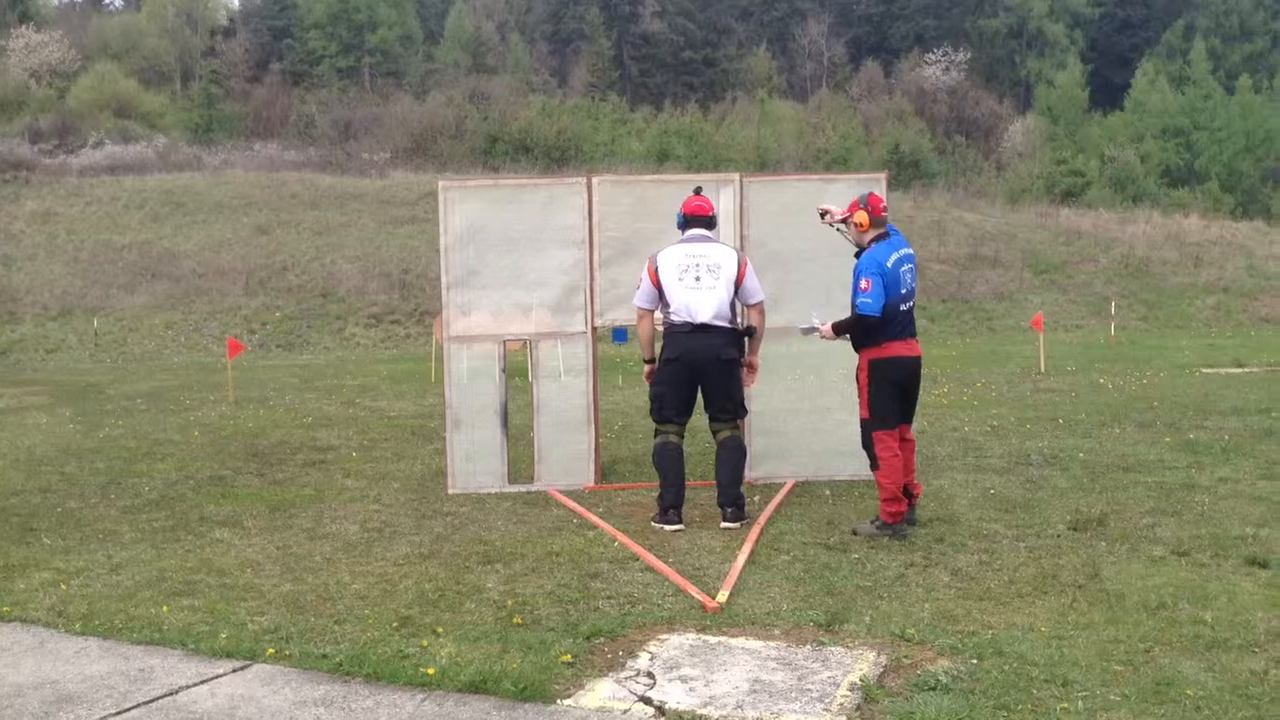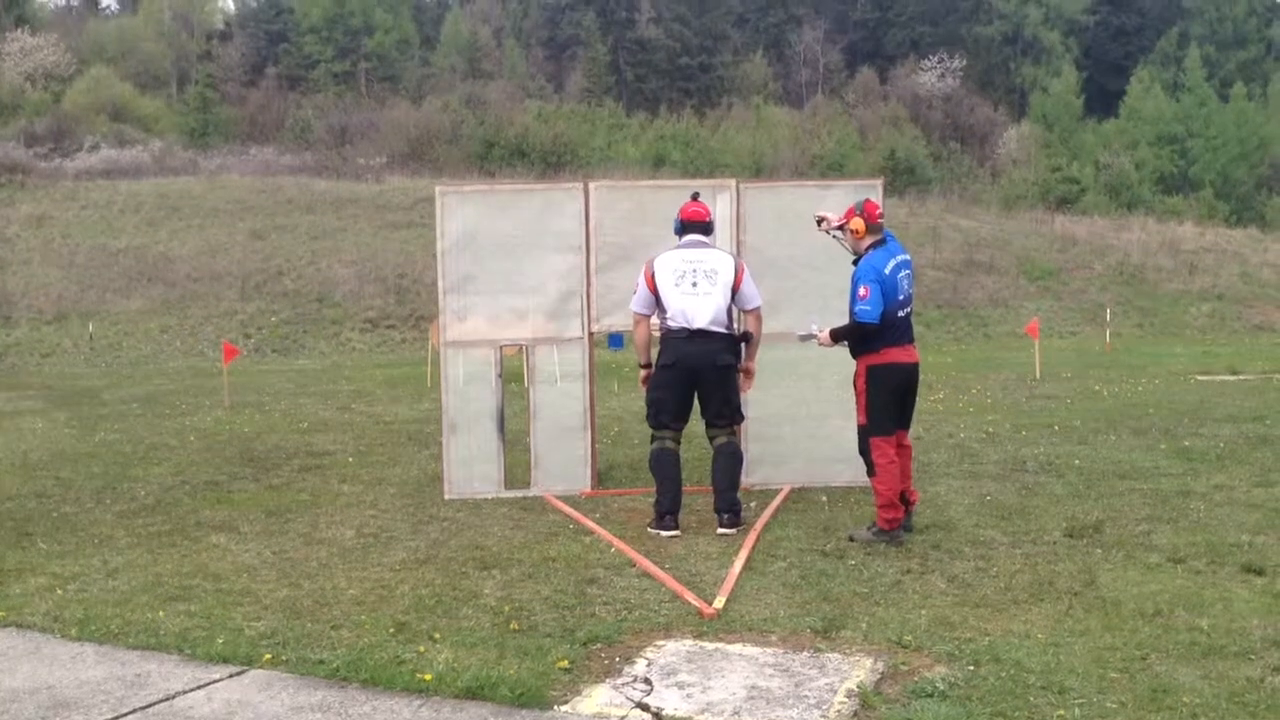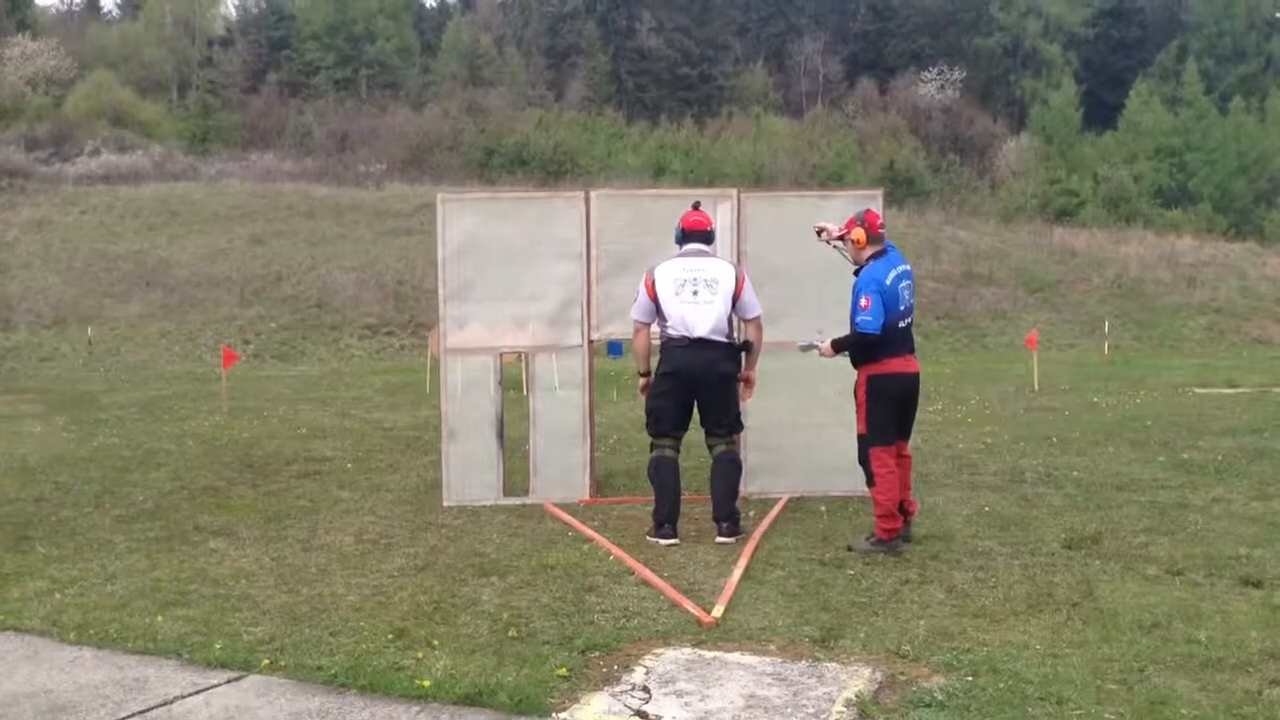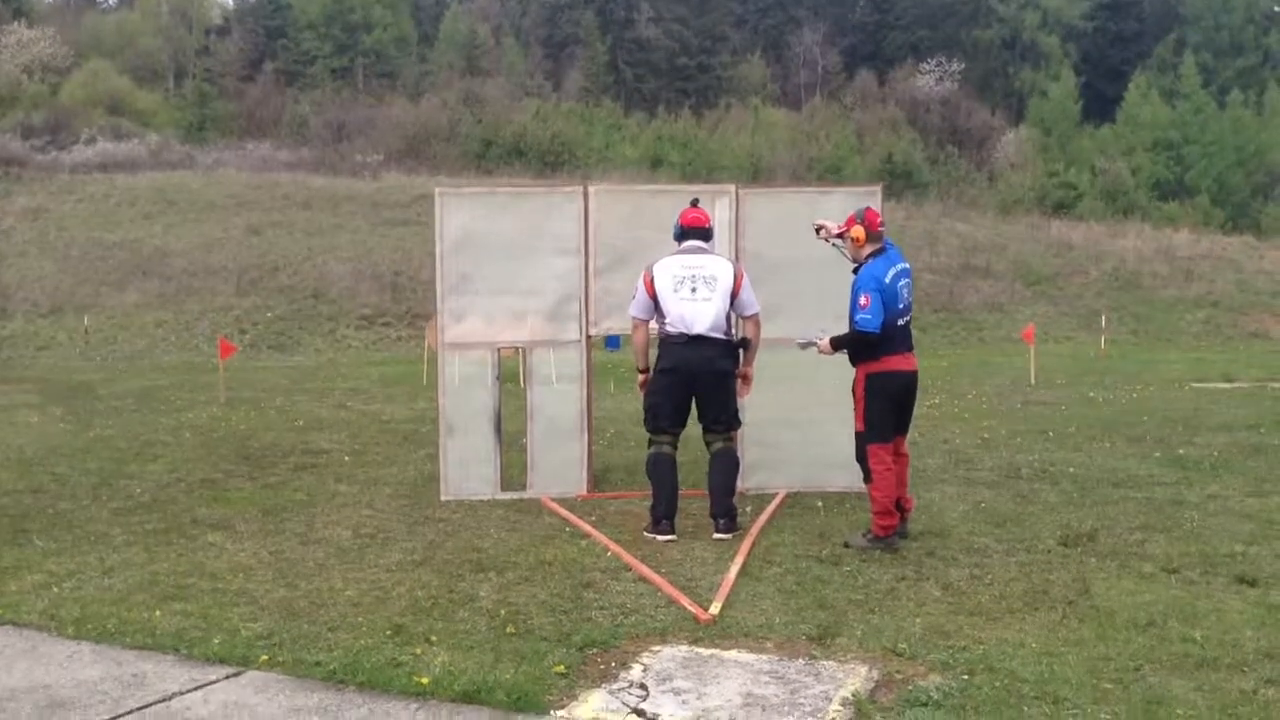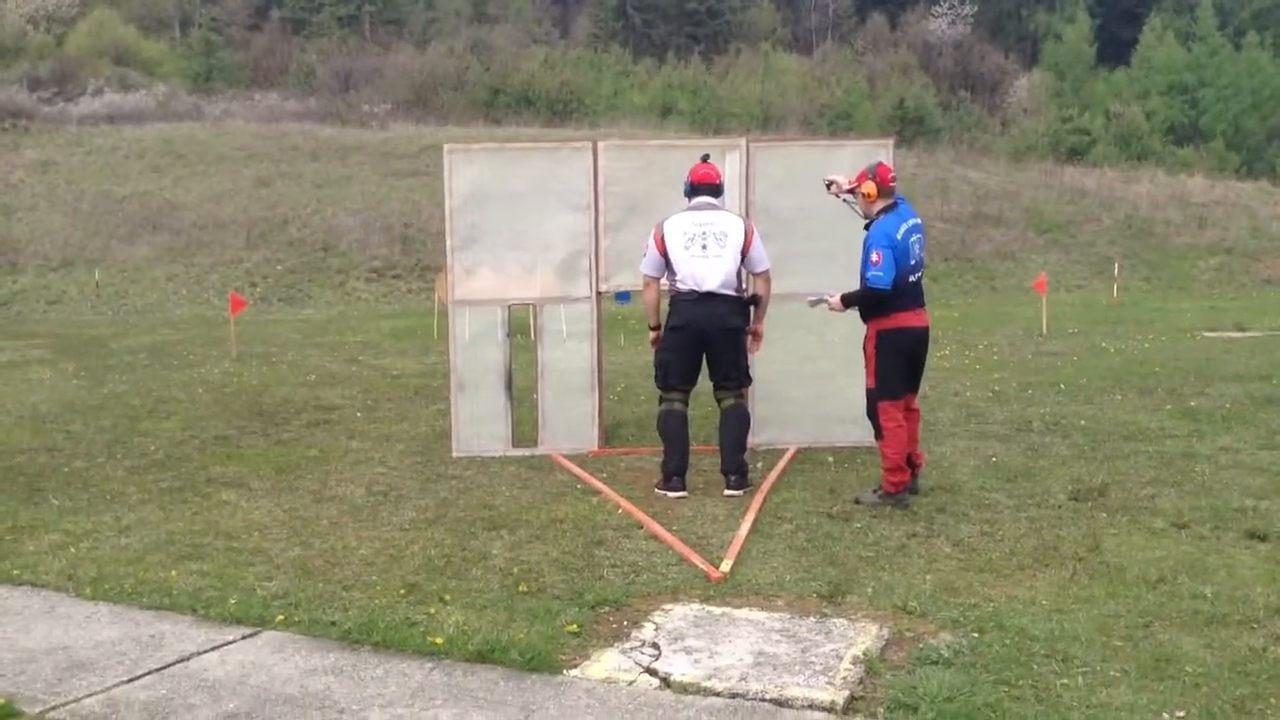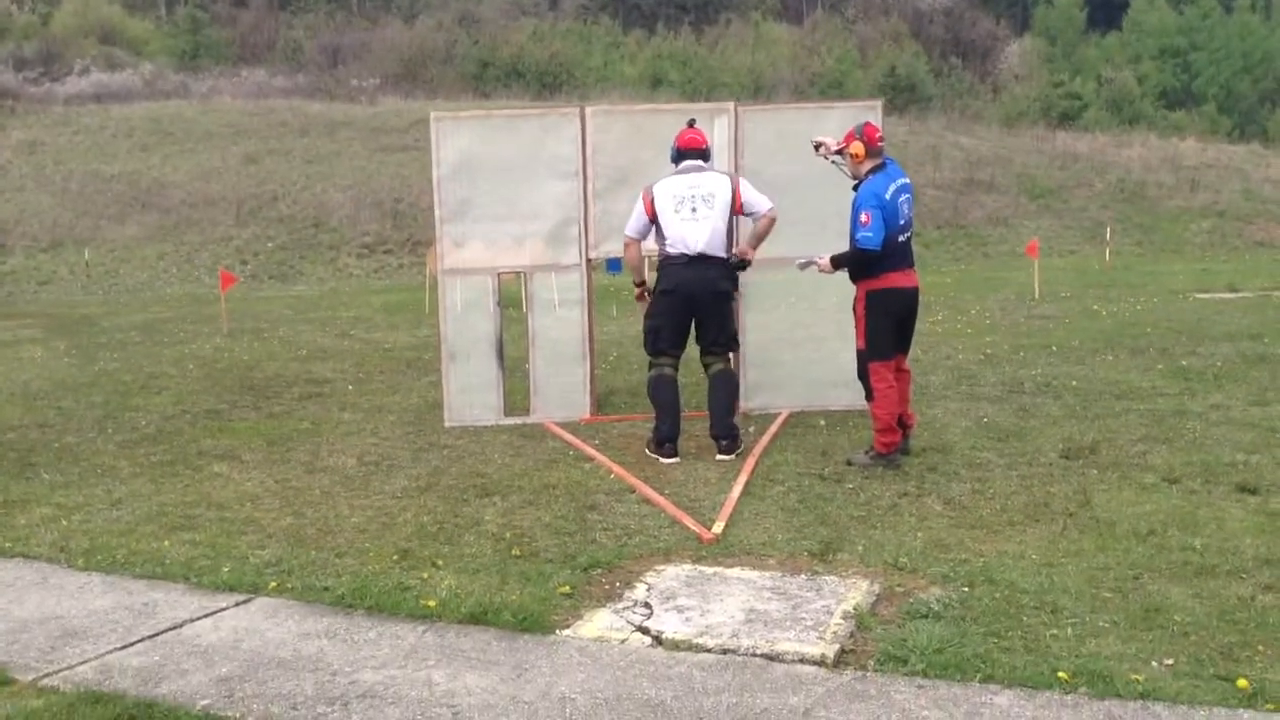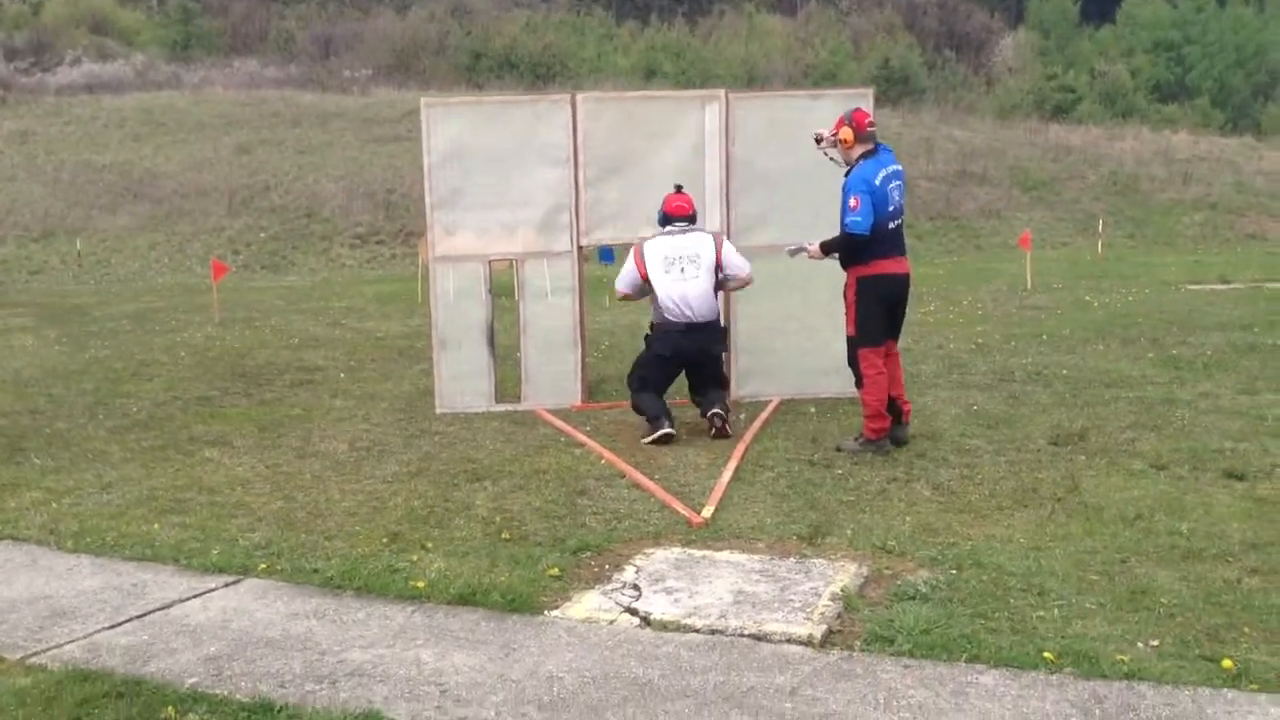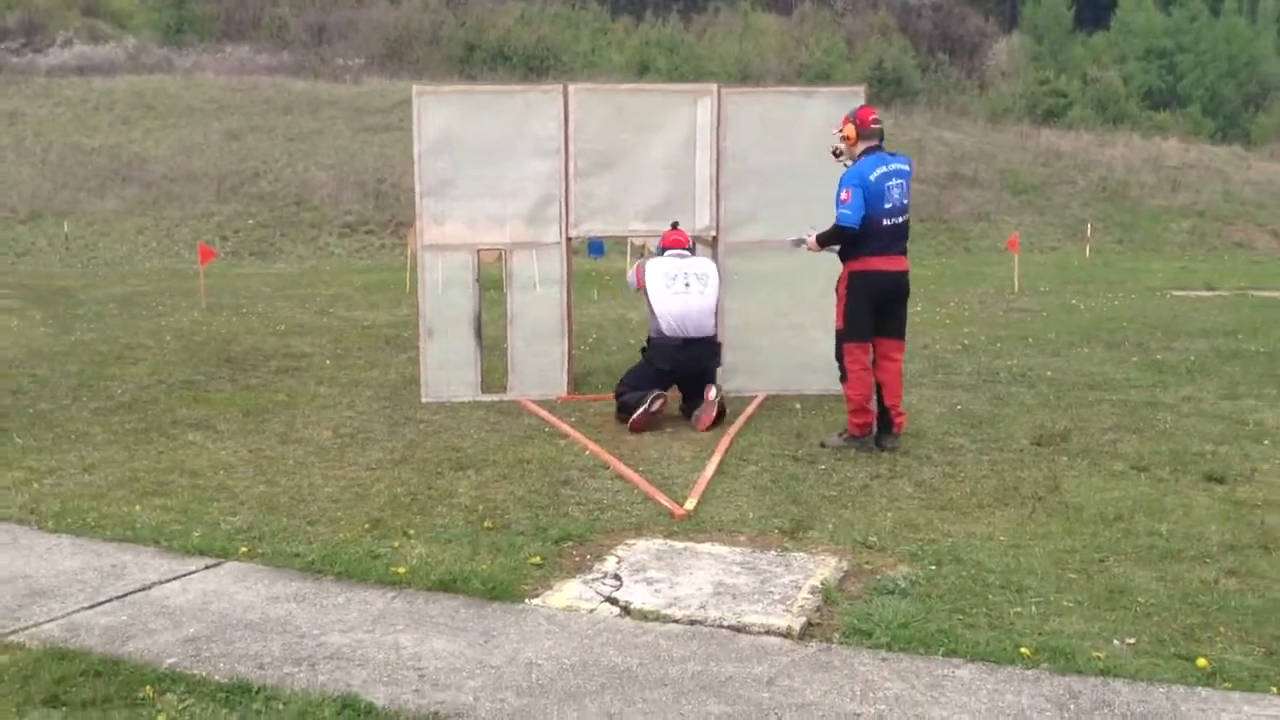
dt=0.5s
person 1, frame 1
left shoulder: (870, 261)
right shoulder: (900, 243)
left elbow: (867, 316)
right elbow: (881, 230)
left wrist: (836, 328)
right wrist: (842, 217)
left hip: (882, 360)
right hip: (909, 353)
left knee: (882, 439)
right knee: (902, 433)
left ankle: (892, 518)
right ankle: (908, 503)
person 1, frame 2
left shoulder: (868, 267)
right shoulder: (897, 250)
left elbow: (866, 323)
right elbow: (880, 234)
left wrist: (834, 335)
right wrist: (839, 223)
left hip: (879, 367)
right hip: (907, 360)
left knee: (878, 445)
right knee: (898, 439)
left ankle: (889, 524)
right ankle: (905, 510)
person 1, frame 3
left shoulder: (869, 278)
right shoulder: (897, 259)
left elbow: (867, 334)
right elbow: (879, 245)
left wrist: (834, 346)
right wrist: (839, 234)
left hip: (880, 376)
right hip: (908, 370)
left knee: (878, 455)
right knee: (898, 449)
left ankle: (887, 533)
right ankle: (903, 520)
person 1, frame 4
left shoulder: (868, 277)
right shoulder: (896, 257)
left elbow: (867, 332)
right elbow: (877, 243)
left wrist: (834, 344)
right wrist: (838, 231)
left hip: (878, 375)
right hip: (905, 368)
left knee: (875, 452)
right knee: (895, 447)
left ankle: (883, 530)
right ankle: (900, 517)
person 1, frame 5
left shoulder: (880, 232)
right shoulder: (908, 213)
left elbow: (878, 289)
right elbow: (888, 199)
left wrist: (845, 300)
right wrist: (849, 187)
left hip: (889, 331)
right hip: (917, 324)
left knee: (886, 409)
right knee: (906, 403)
left ankle: (894, 487)
right ankle: (910, 472)
person 1, frame 6
left shoulder: (868, 193)
right shoulder: (897, 174)
left elbow: (867, 250)
right elbow: (878, 159)
left wrist: (834, 262)
right wrist: (837, 149)
left hip: (879, 292)
right hip: (907, 285)
left knee: (877, 370)
right knee: (897, 364)
left ankle: (886, 447)
right ankle: (902, 433)
person 1, frame 7
left shoulder: (858, 179)
right shoulder: (890, 161)
left elbow: (856, 234)
right elbow: (876, 148)
left wrist: (824, 248)
right wrist: (835, 141)
left hip: (869, 277)
right hip: (898, 273)
left knee: (867, 357)
right knee: (888, 351)
left ankle: (875, 434)
right ankle: (899, 422)
person 1, frame 8
left shoulder: (855, 175)
right shoulder: (901, 165)
left elbow: (847, 227)
left wrist: (819, 241)
right wrist: (853, 157)
left hip: (863, 274)
right hip: (897, 272)
left knee: (854, 353)
right knee: (890, 353)
left ankle: (860, 430)
right ankle: (890, 429)
person 2, frame 1
left shoulder: (660, 259)
right shoulder: (734, 257)
left elbow: (644, 314)
right elbow: (756, 309)
left wrist: (649, 359)
right wrist: (752, 353)
left hip: (678, 346)
right hip: (721, 345)
left knee: (668, 428)
right knee: (728, 427)
left ankle: (670, 511)
right ankle: (731, 509)
person 2, frame 2
left shoulder: (657, 264)
right shoulder: (731, 263)
left elbow: (640, 319)
right elbow: (754, 315)
left wrist: (645, 365)
right wrist: (749, 359)
left hip: (675, 351)
right hip: (718, 351)
left knee: (665, 434)
right knee: (724, 433)
left ankle: (667, 517)
right ankle: (727, 515)
person 2, frame 3
left shoulder: (657, 273)
right shoulder: (731, 272)
left elbow: (640, 328)
right elbow: (754, 324)
left wrist: (644, 373)
right wrist: (749, 368)
left hip: (675, 359)
right hip: (718, 359)
left knee: (664, 442)
right knee: (723, 441)
left ankle: (665, 526)
right ankle: (726, 524)
person 2, frame 4
left shoulder: (656, 270)
right shoulder: (730, 269)
left elbow: (639, 324)
right elbow: (752, 321)
left wrist: (643, 368)
right wrist: (747, 364)
left hip: (673, 356)
right hip: (717, 356)
left knee: (663, 438)
right knee: (721, 438)
left ankle: (663, 522)
right ankle: (724, 519)
person 2, frame 5
left shoulder: (667, 227)
right shoulder: (741, 225)
left elbow: (650, 282)
right elbow: (763, 278)
left wrist: (654, 326)
right wrist: (758, 321)
left hip: (684, 313)
right hip: (727, 313)
left knee: (673, 395)
right knee: (732, 394)
left ankle: (674, 478)
right ankle: (734, 476)
person 2, frame 6
left shoulder: (656, 191)
right shoulder: (729, 184)
left elbow: (631, 242)
right elbow: (768, 214)
left wrist: (639, 283)
right wrist: (747, 246)
left hip: (673, 277)
right hip: (715, 276)
left knee: (663, 361)
right knee: (718, 359)
left ankle: (665, 443)
right ankle: (726, 440)
person 2, frame 7
left shoulder: (645, 249)
right shoulder: (714, 243)
left elbow: (622, 292)
right elbow: (745, 277)
left hip: (667, 336)
right hip: (708, 335)
left knee: (641, 387)
right knee: (708, 389)
left ankle: (659, 420)
right ankle: (715, 411)
person 2, frame 8
left shoulder: (648, 266)
right shoulder: (710, 266)
left elbow: (633, 279)
left hip: (664, 352)
right hip: (704, 352)
left knee: (625, 396)
right knee: (696, 400)
left ankle: (647, 402)
right ankle: (704, 404)
